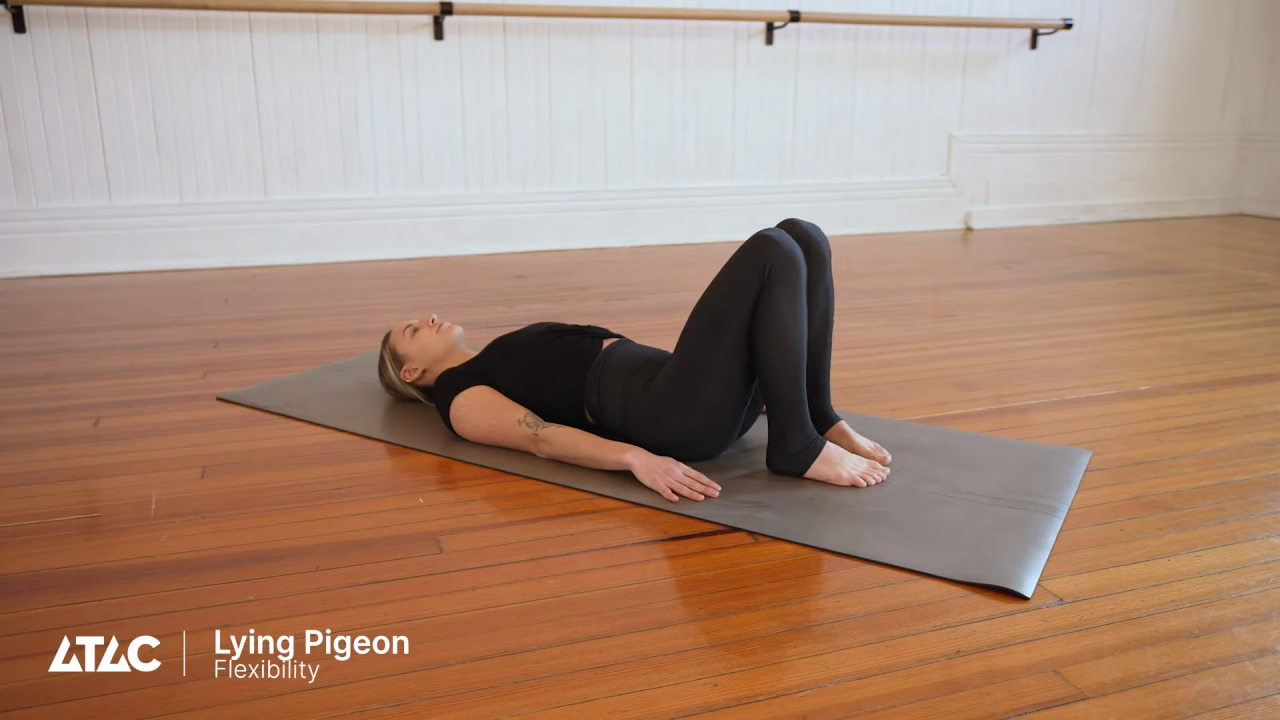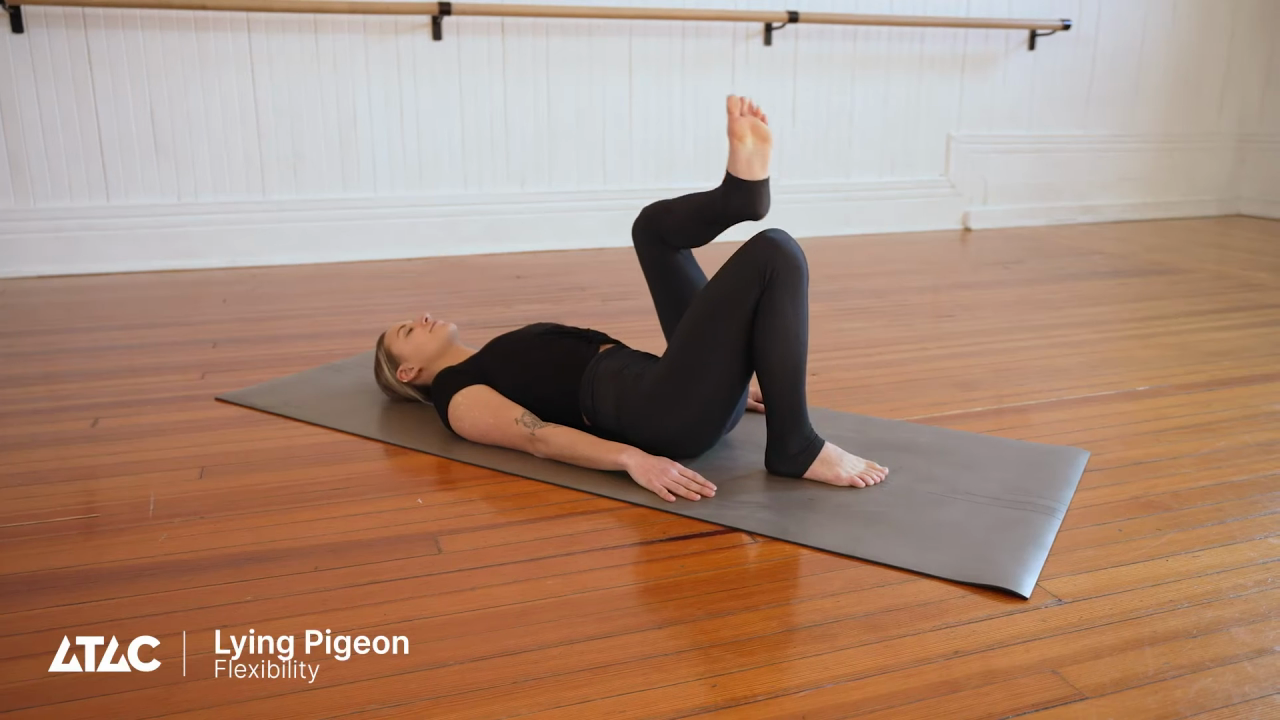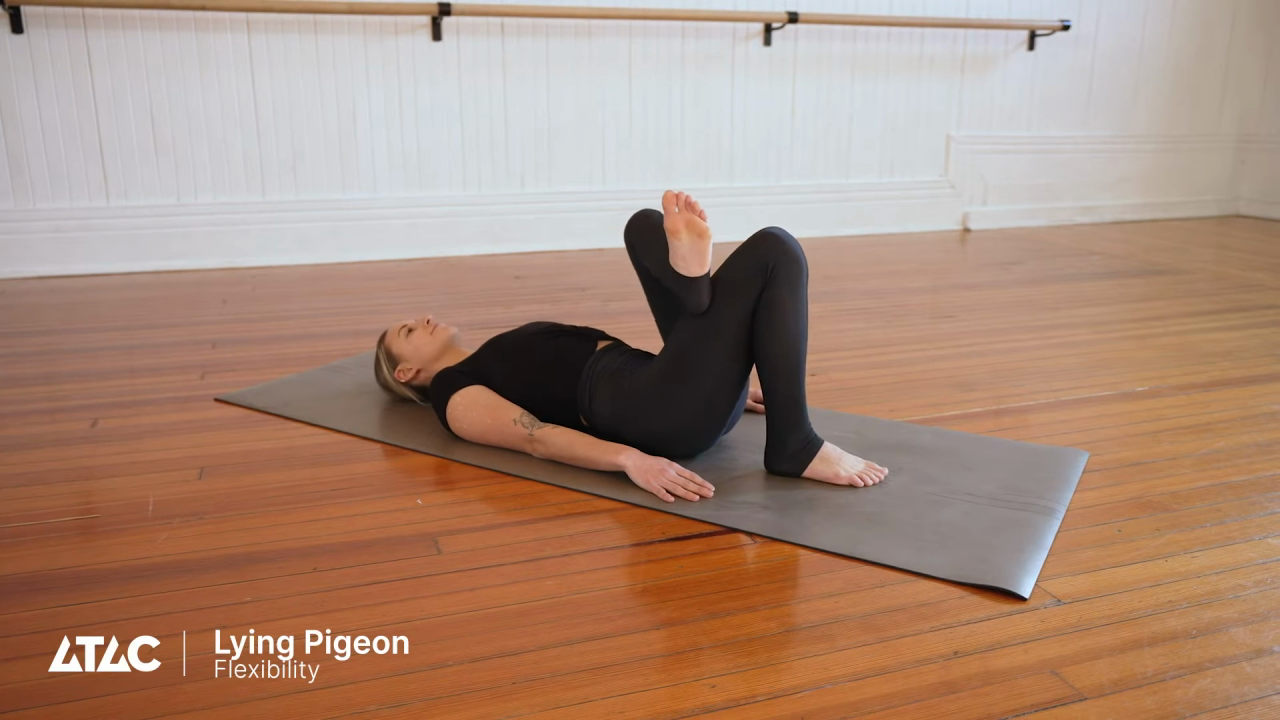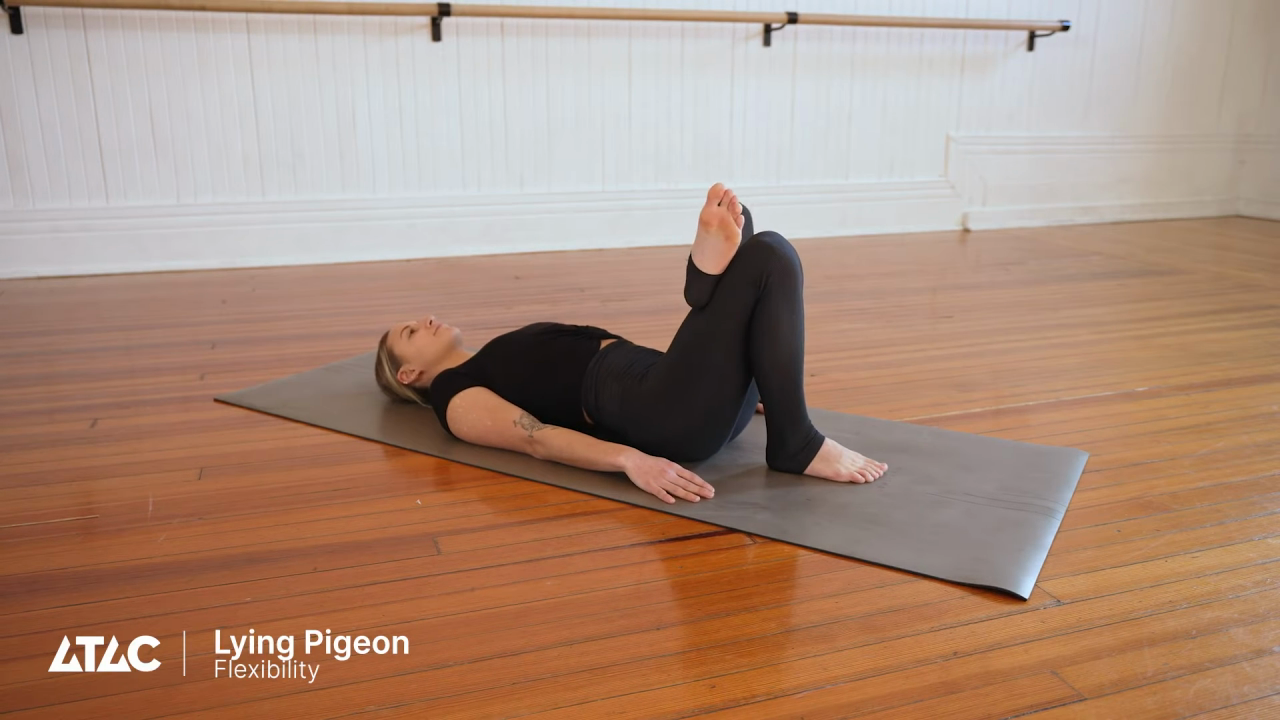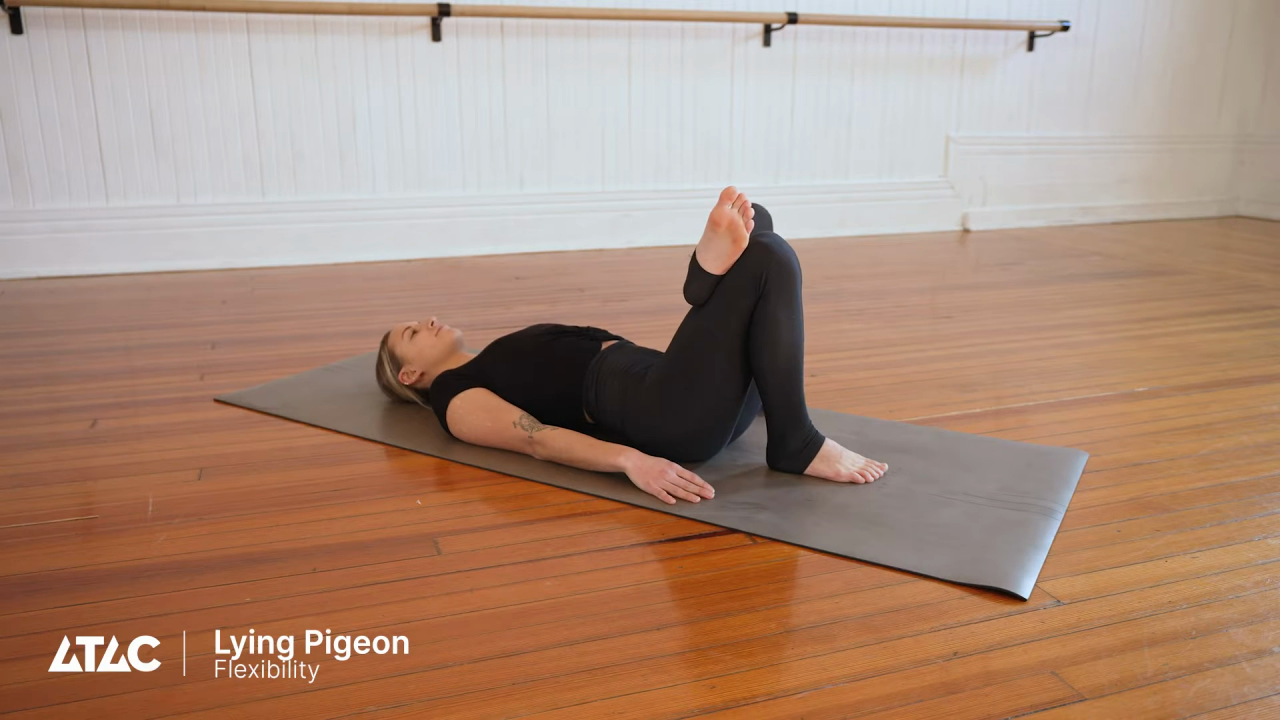
dt=1s
person 1, frame 1
left shoulder: (504, 364)
right shoulder: (462, 398)
right elbow: (541, 438)
left wrist: (751, 381)
right wrist: (636, 457)
left hip: (692, 395)
right hip: (676, 417)
left knee: (802, 237)
right knee: (774, 251)
left ankle: (820, 417)
right ankle: (797, 446)
person 1, frame 2
left shoulder: (501, 364)
right shoulder: (461, 399)
right elbow: (538, 438)
left wrist: (734, 376)
right wrist: (631, 458)
left hip: (688, 397)
right hip: (667, 417)
left knee: (656, 225)
right knee: (774, 253)
left ankle: (744, 185)
right ankle: (795, 448)
person 1, frame 3
left shoulder: (505, 365)
right shoulder: (457, 398)
right elbow: (535, 437)
left wrist: (731, 381)
right wrist: (630, 458)
left hip: (684, 395)
right hip: (661, 414)
right knee: (774, 252)
left ankle: (688, 270)
right ankle: (794, 447)
person 1, frame 4
left shoulder: (505, 367)
right shoulder: (459, 400)
right elbow: (536, 439)
left wrist: (743, 380)
right wrist: (630, 459)
left hip: (689, 399)
right hip: (668, 418)
right knee: (769, 258)
left ankle: (711, 269)
right ankle: (797, 446)
person 1, frame 5
left shoulder: (507, 368)
right shoulder: (458, 400)
right elbow: (537, 439)
left wrist: (749, 381)
right wrist: (630, 459)
left hip: (689, 398)
right hip: (666, 416)
right knee: (766, 261)
right ankle: (796, 445)
